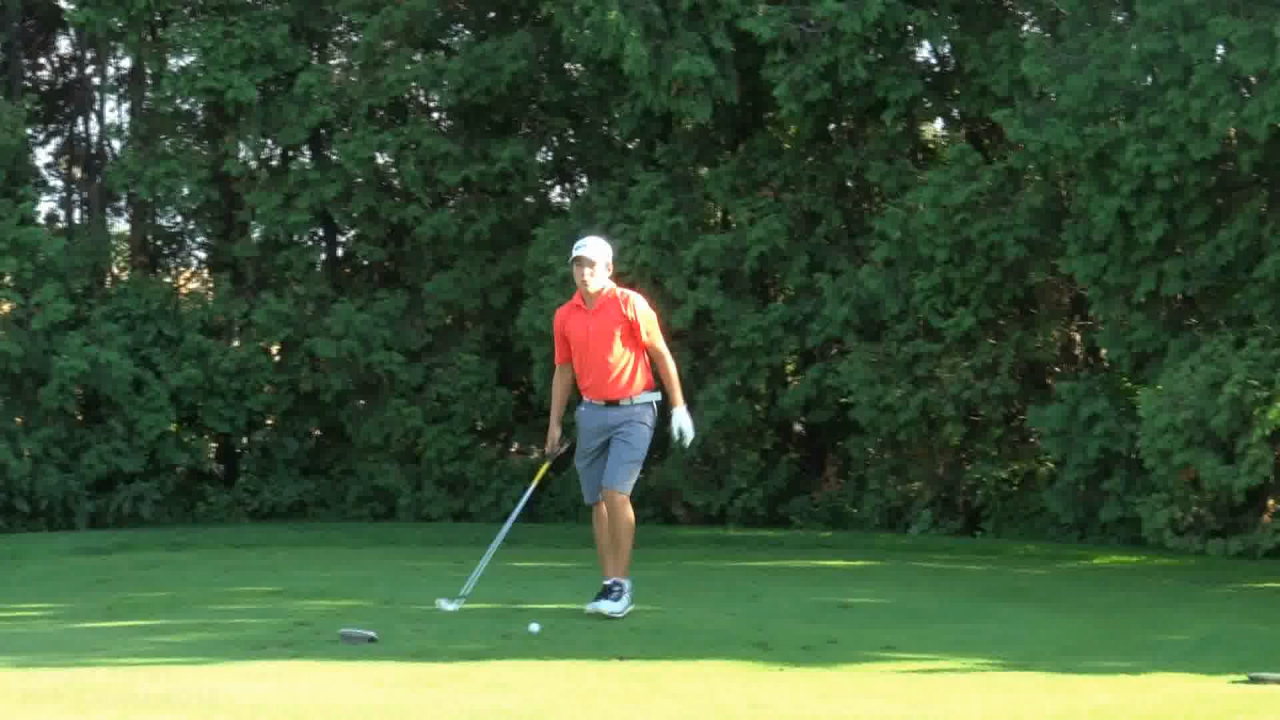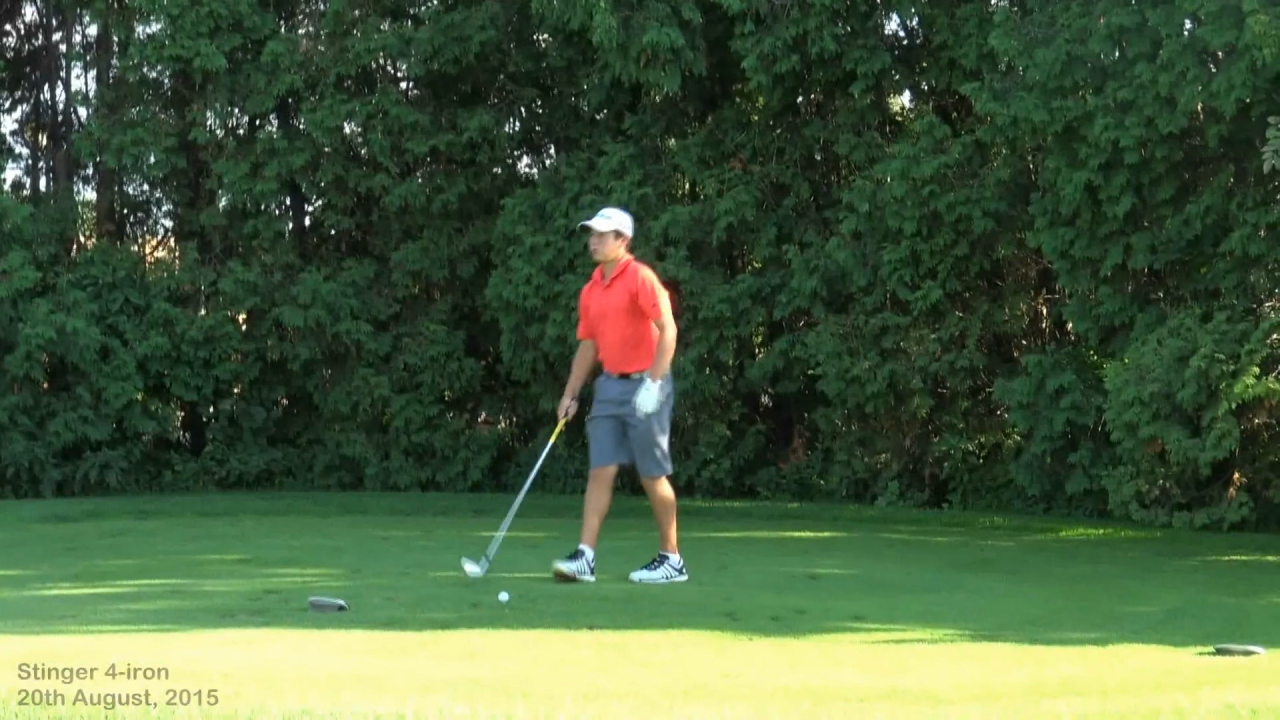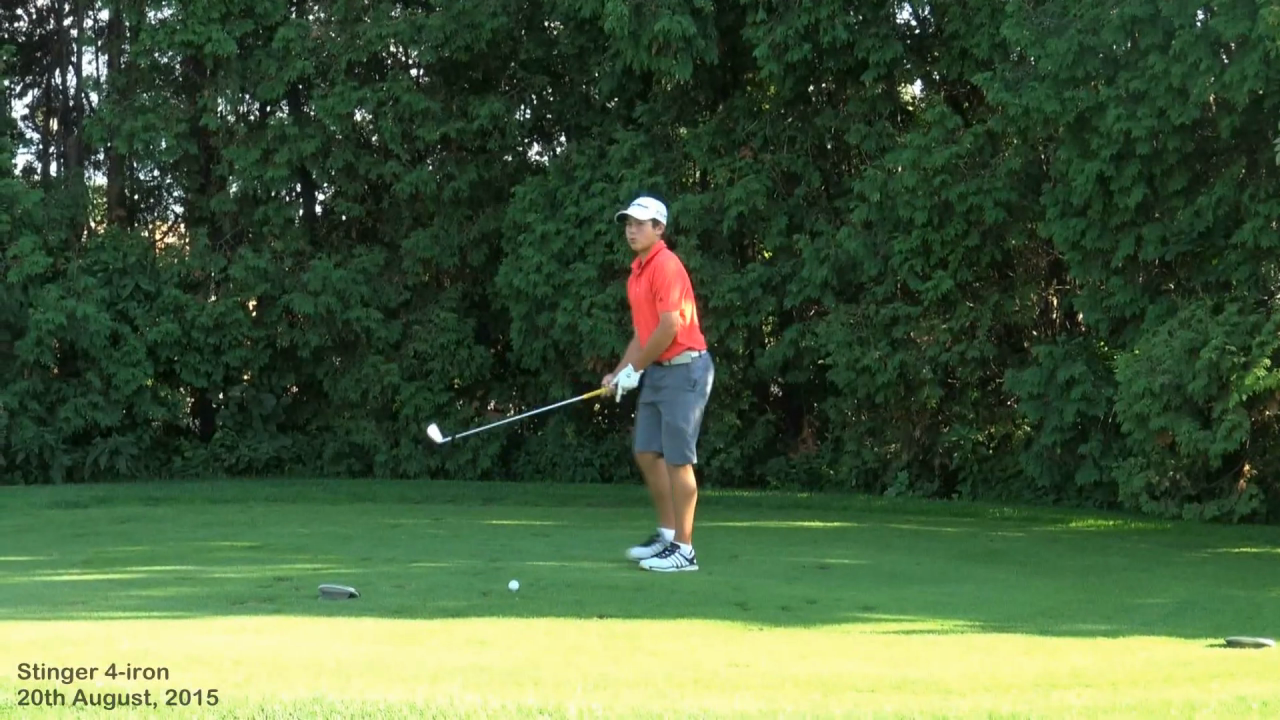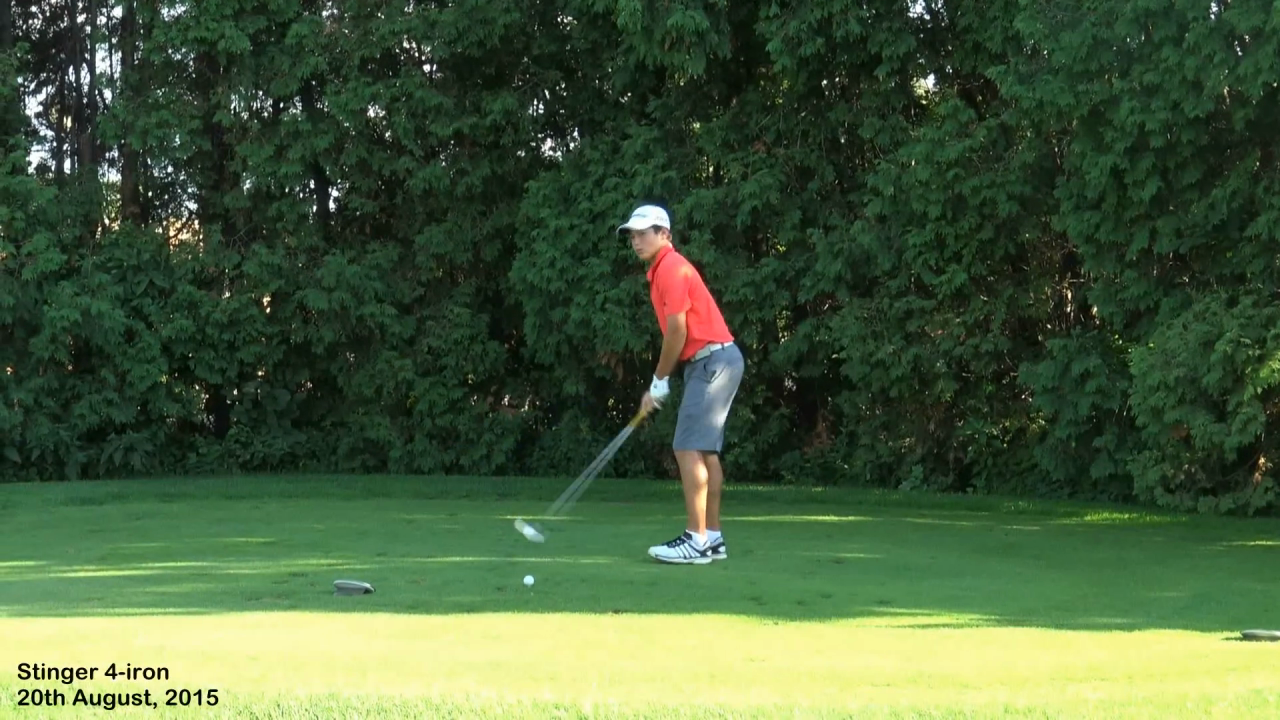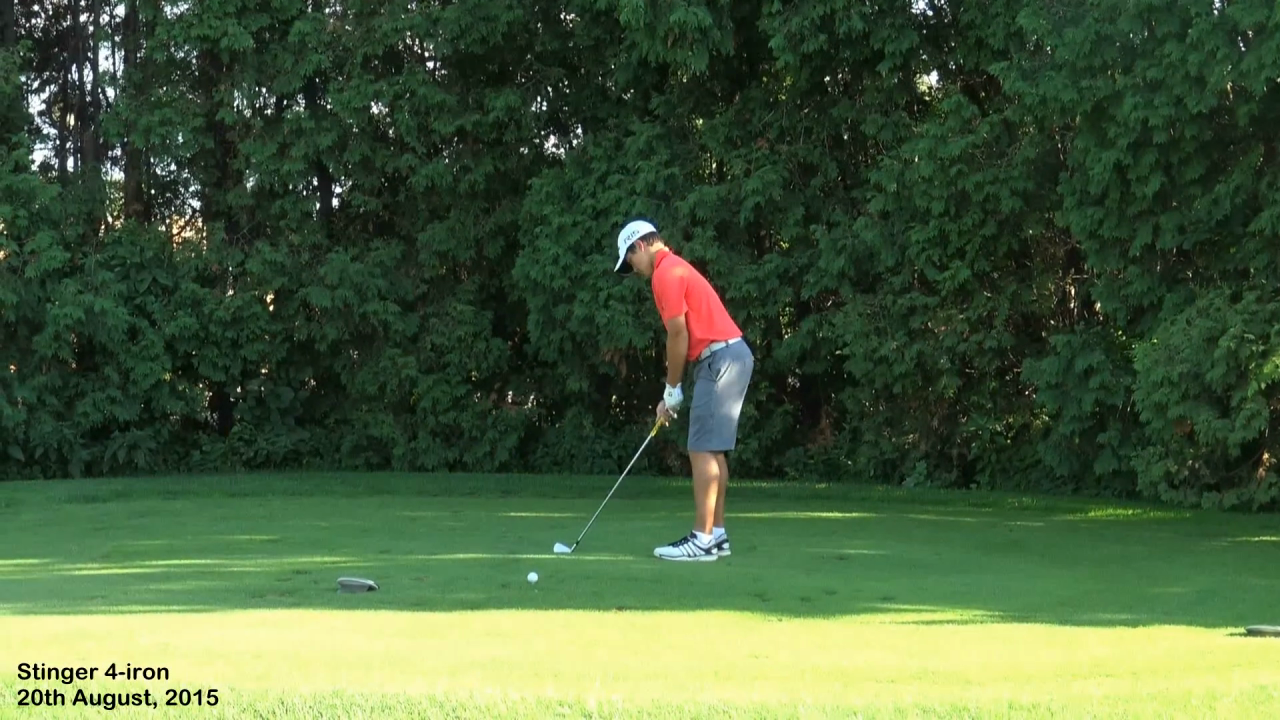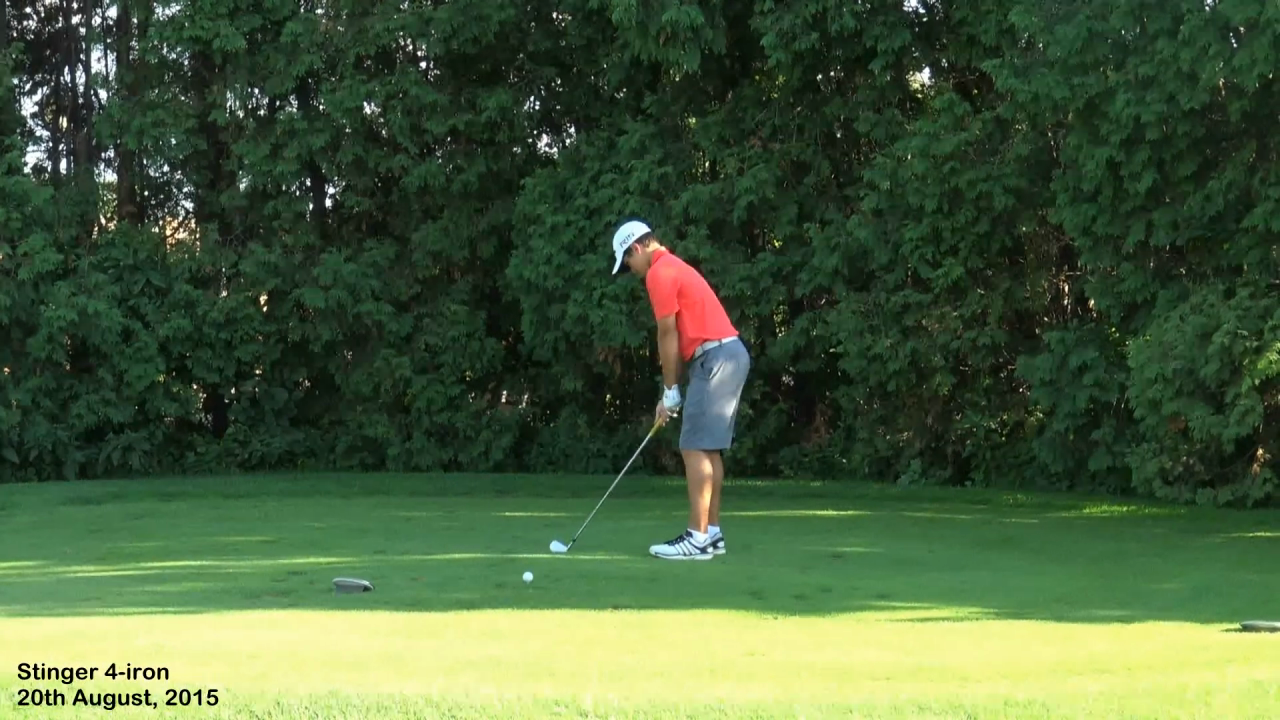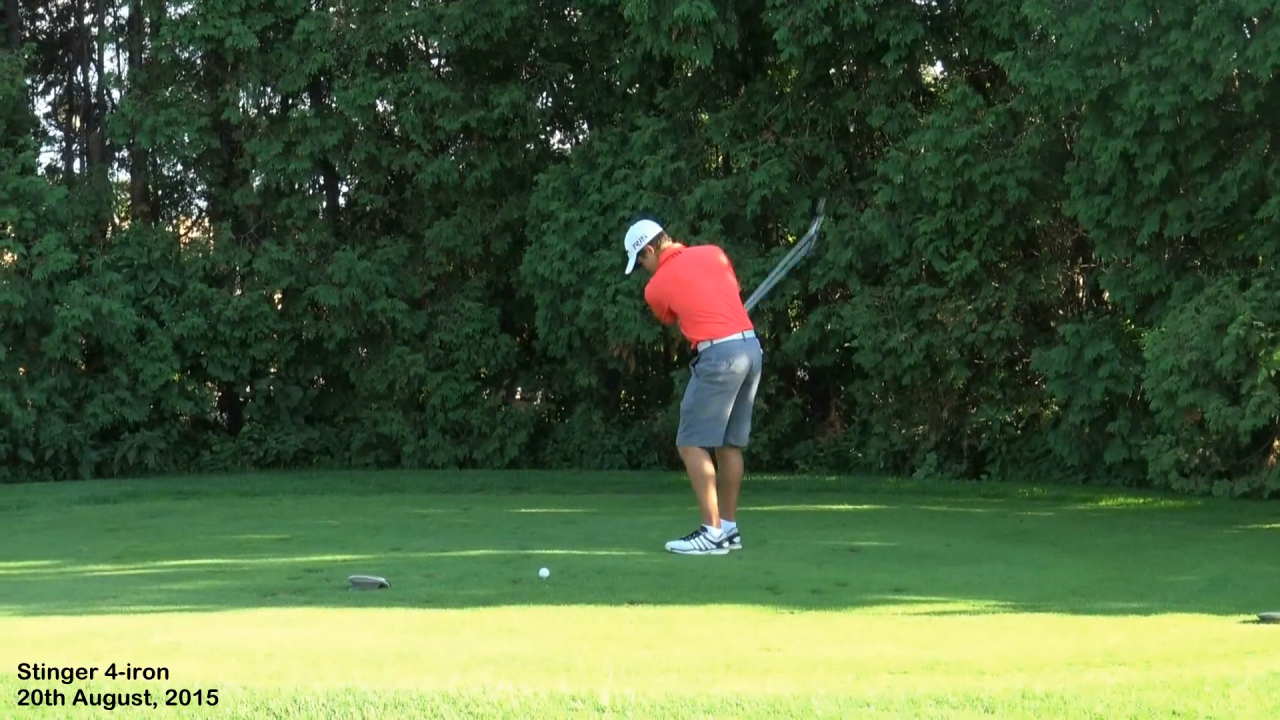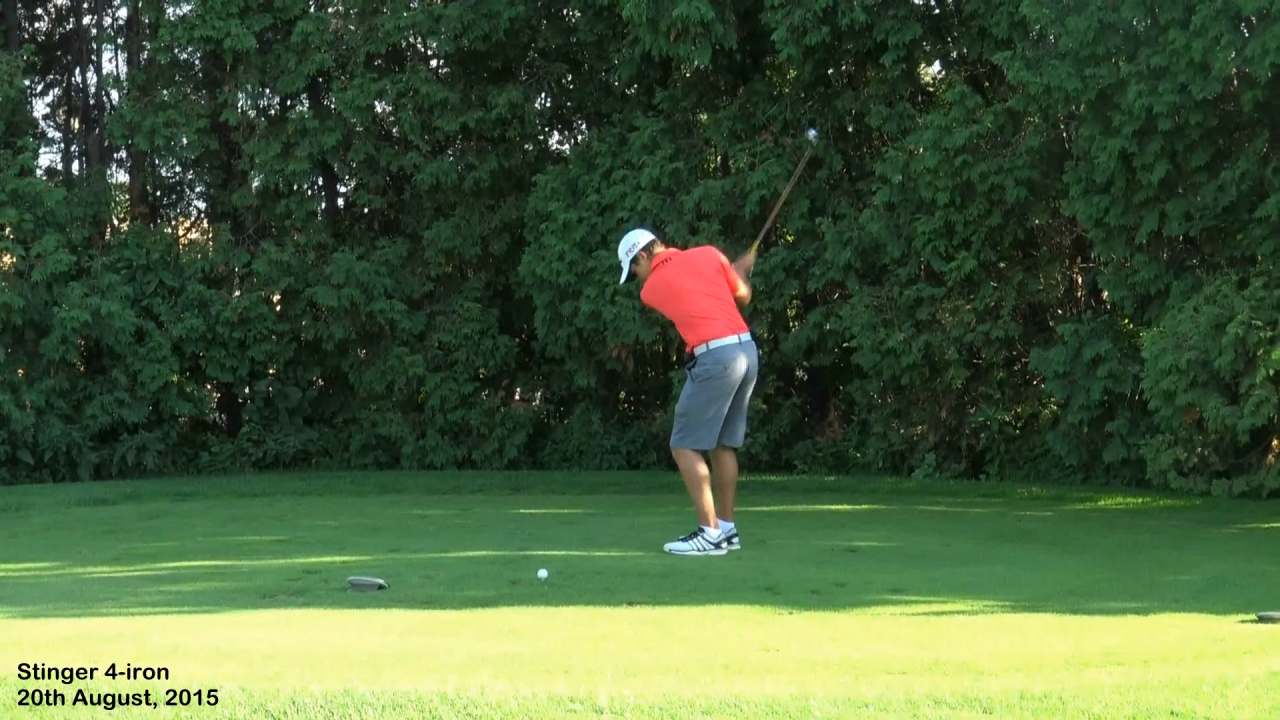
dt=0.4s
person 1, frame 1
left shoulder: (629, 304)
right shoulder: (564, 316)
left elbow: (661, 355)
right elbow: (564, 370)
left wrist: (679, 407)
right wrist: (555, 422)
left hip: (633, 410)
right hip: (591, 412)
left knee: (615, 493)
right knee: (597, 501)
left ankle: (621, 583)
right ankle: (610, 584)
person 1, frame 2
left shoulder: (641, 278)
right shoulder: (589, 291)
left elbow: (668, 331)
right elbow: (587, 346)
left wrist: (652, 384)
right wrist: (570, 395)
left hip: (646, 388)
right hip: (610, 387)
left knee: (653, 474)
right knee: (600, 471)
left ankle: (671, 559)
right ankle: (585, 556)
person 1, frame 3
left shoulder: (665, 266)
right shoulder: (636, 273)
left elbow: (670, 328)
left wrist: (633, 369)
right wrist: (620, 372)
left hip: (685, 369)
right hip: (660, 372)
left knee: (677, 459)
right knee: (647, 454)
left ankle: (683, 549)
right ankle: (667, 533)
person 1, frame 4
left shoulder: (670, 269)
right shoulder: (664, 271)
left elbow: (677, 332)
right elbow: (676, 334)
left wrist: (659, 380)
right wrist: (657, 386)
left hip: (713, 363)
right hip: (712, 363)
left knee: (688, 448)
right knee: (705, 451)
left ankle: (696, 540)
right ankle: (711, 536)
person 1, frame 5
left shoulder: (665, 273)
right shoulder: (675, 268)
left elbow: (679, 336)
right elbow: (686, 336)
left wrist: (672, 388)
right wrist: (671, 392)
left hip: (722, 360)
right hip: (729, 357)
left knee: (702, 450)
right knee: (713, 449)
left ankle: (702, 540)
right ankle: (716, 533)
person 1, frame 6
left shoulder: (658, 274)
right shoulder: (675, 267)
left elbow: (668, 336)
left wrist: (670, 390)
right wrist: (673, 391)
left hip: (716, 358)
right hip: (731, 354)
left knee: (695, 447)
right knee: (709, 449)
left ankle: (697, 538)
right ankle: (711, 532)
person 1, frame 7
left shoulder: (655, 288)
right shoulder: (711, 253)
left hip: (719, 355)
right hip: (750, 348)
left knee: (692, 444)
right knee: (729, 444)
left ankle: (712, 533)
right ankle: (727, 526)
person 1, frame 8
left shoulder: (650, 291)
right shoulder: (708, 254)
right elbow: (743, 295)
right wrist: (739, 269)
left hip: (714, 359)
right hip: (745, 351)
left knee: (685, 447)
right knee: (720, 446)
left ankle: (710, 533)
right ankle: (725, 527)
